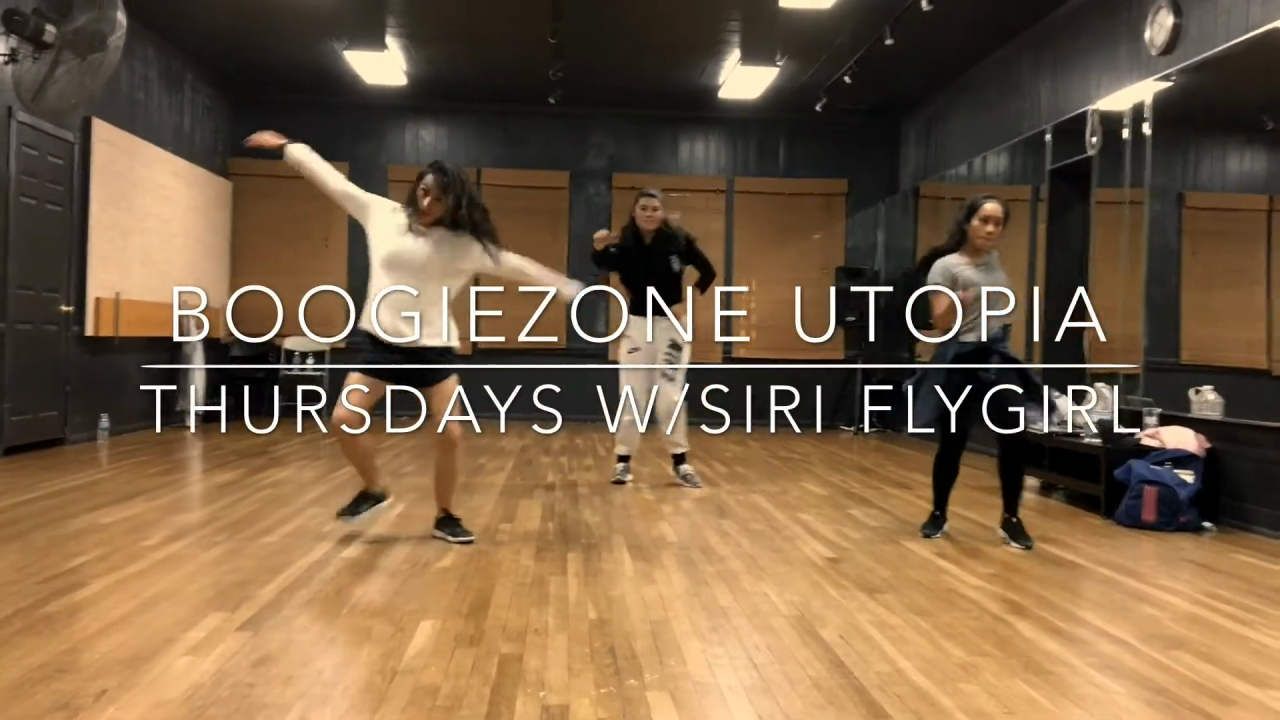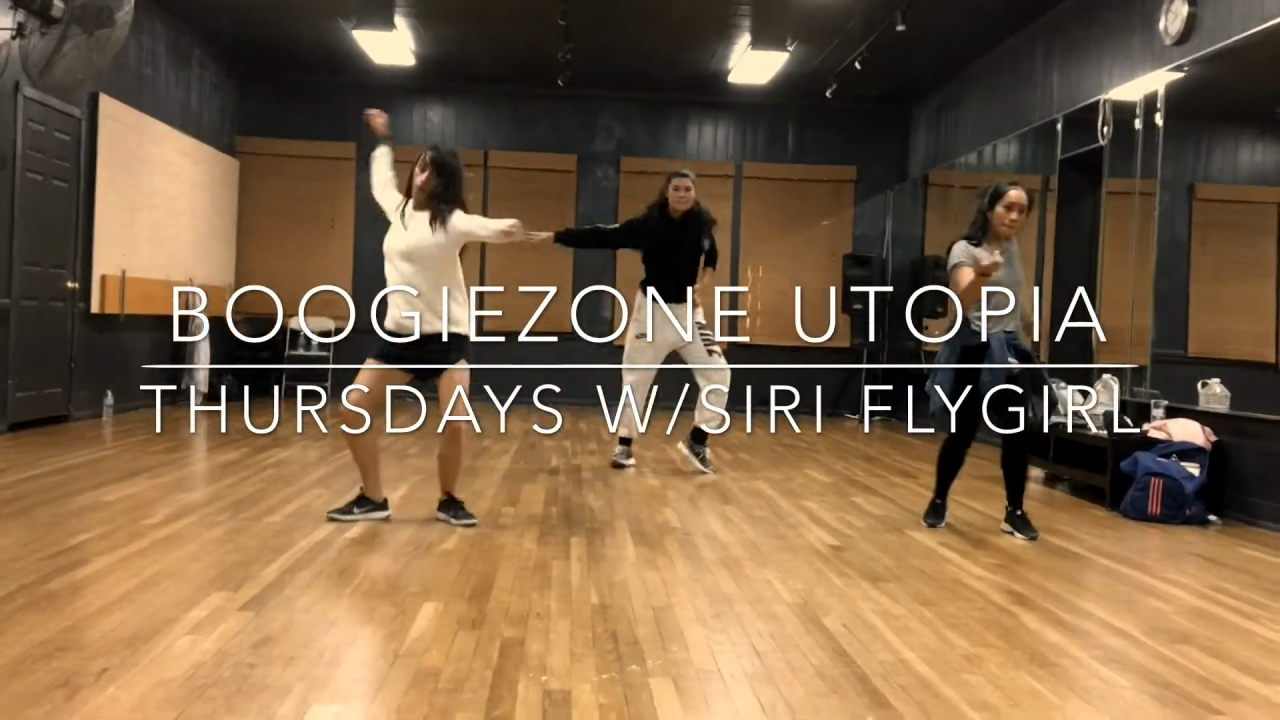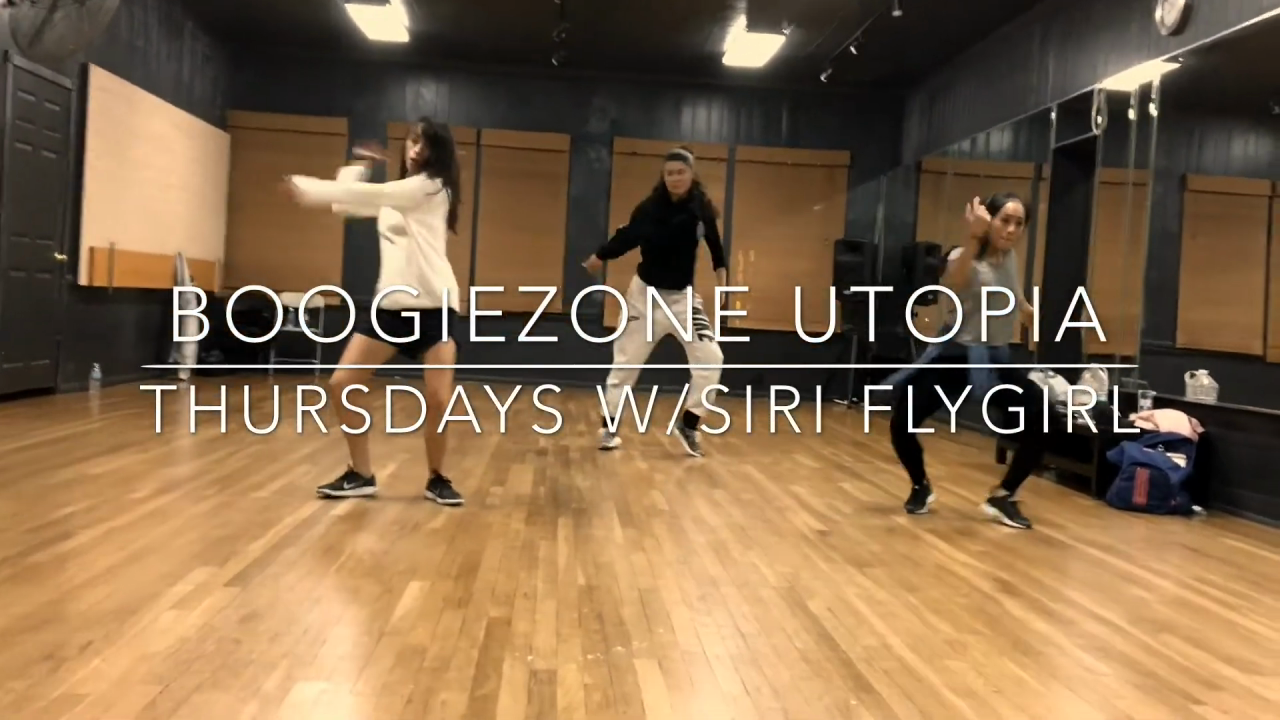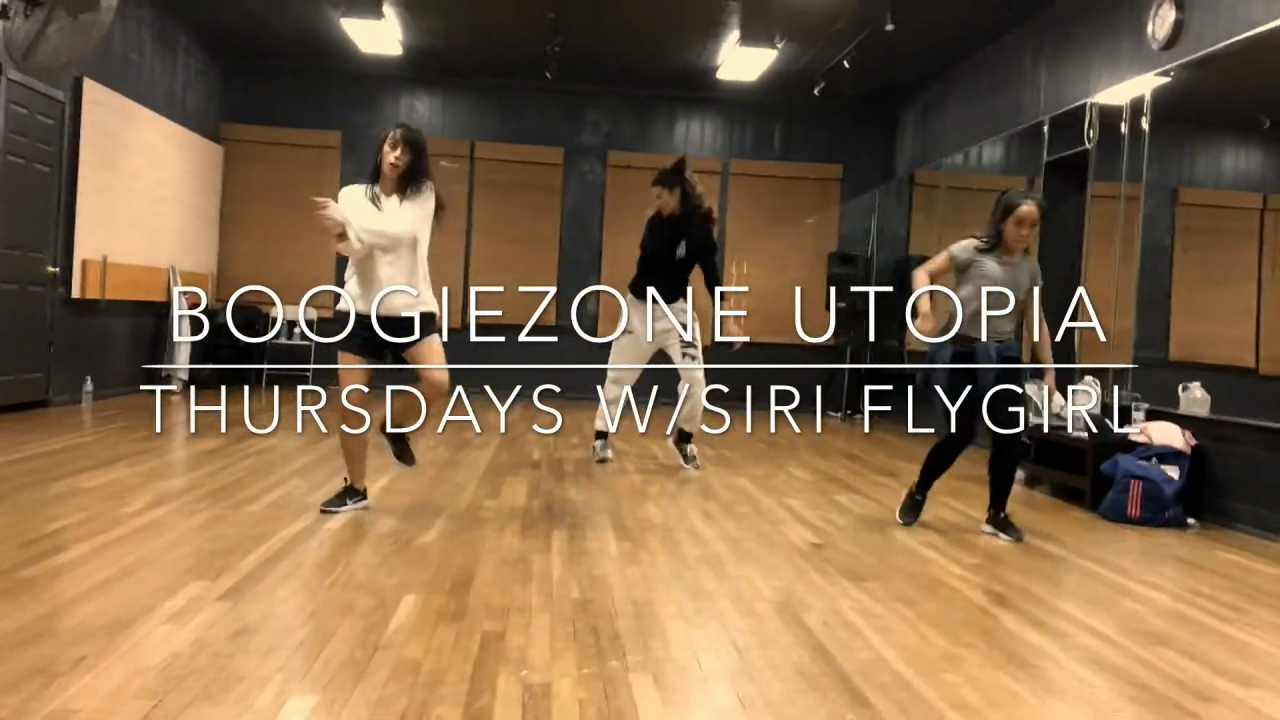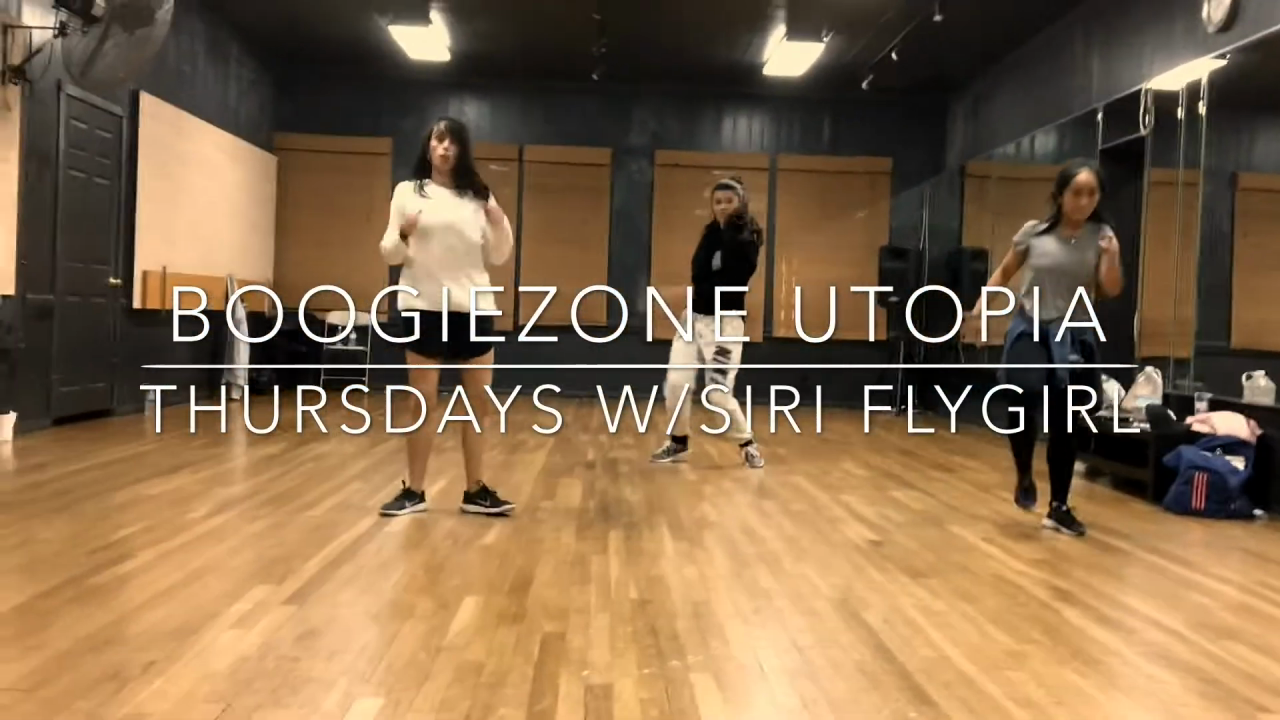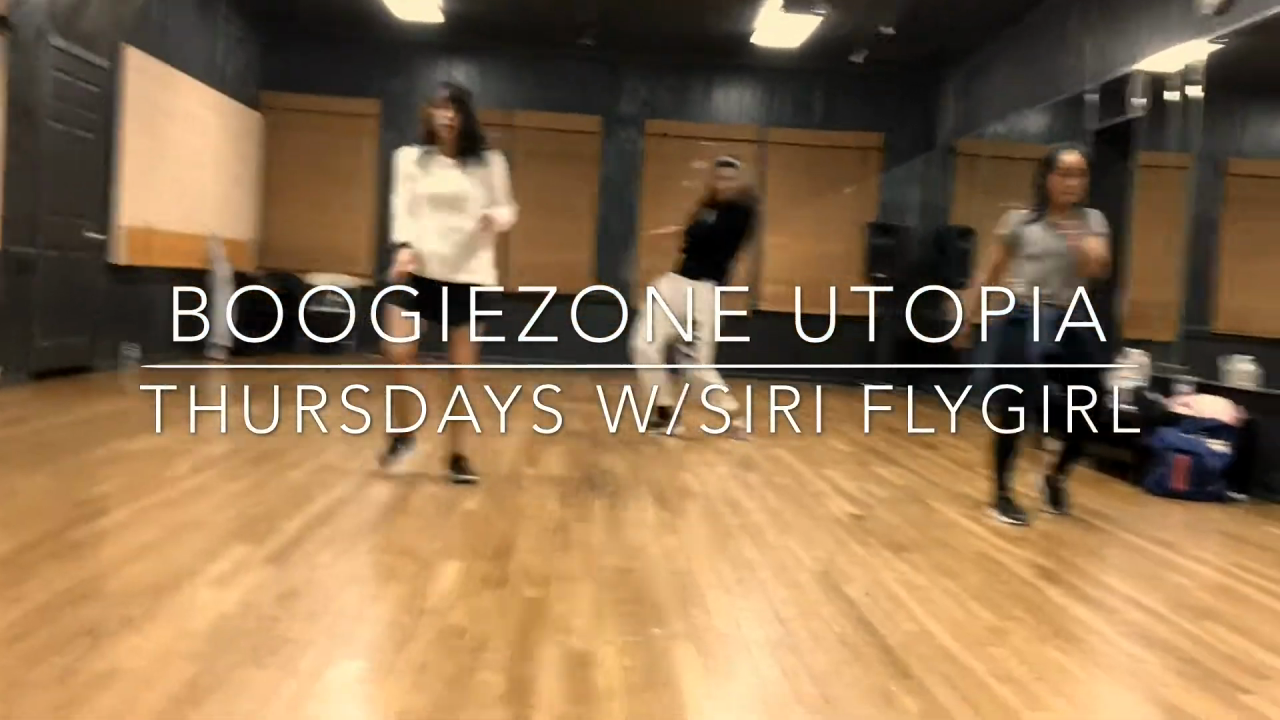
dt=0.3s
person 1, frame 1
left shoulder: (463, 244)
right shoulder: (384, 215)
left elbow: (510, 264)
right elbow: (335, 184)
left wrist: (566, 288)
right wrist: (287, 148)
left hip: (433, 348)
right hip: (379, 343)
left knee: (450, 435)
right knee: (346, 423)
left ankle: (445, 517)
right ankle: (374, 489)
person 1, frame 2
left shoulder: (449, 219)
right shoulder: (398, 207)
left elbow: (481, 226)
right elbow: (382, 182)
left wrist: (505, 228)
right wrist: (383, 141)
left hip: (446, 334)
right hip: (398, 333)
left knee: (454, 424)
right knee: (352, 409)
left ankle: (448, 500)
right ankle: (373, 498)
person 1, frame 3
left shoulder: (432, 186)
right shoulder: (390, 193)
left elbow: (368, 198)
right elbow: (350, 203)
left wrist: (307, 186)
right wrist: (362, 164)
left hip: (432, 305)
right hip: (388, 304)
left knee: (437, 400)
right knee: (342, 384)
left ankle: (437, 478)
right ankle: (360, 473)
person 1, frame 4
left shoulder: (422, 193)
right shoulder: (352, 194)
left elbow: (400, 234)
right elbow: (357, 247)
left wrist: (343, 217)
right wrist: (341, 234)
left hip: (413, 309)
right hip: (360, 310)
left knee: (439, 385)
right knee: (351, 403)
left ankle: (396, 425)
right ankle: (355, 487)
person 1, frame 5
left shoulder: (478, 196)
right shoulder: (408, 191)
left elbow: (497, 257)
right elbow: (391, 253)
left wrist: (501, 227)
right wrist: (399, 239)
left hip: (473, 308)
right hip: (423, 307)
left knee: (477, 401)
right knee: (423, 401)
left ankle: (475, 490)
right ankle: (414, 491)
person 1, frame 6
left shoulder: (488, 162)
right shoulder: (409, 159)
left elbow: (506, 211)
right elbow: (403, 212)
left wrist: (495, 219)
right wrist: (405, 248)
left hip: (469, 277)
right hip: (419, 272)
left knee: (462, 369)
right knee: (398, 353)
left ankle: (458, 456)
right ankle: (402, 433)
person 2, frame 1
left shoulder: (993, 259)
right shoulder: (945, 267)
right elbow: (939, 320)
right wrist: (956, 305)
left hip: (997, 358)
right hip: (959, 359)
left knee: (1013, 436)
right knee: (952, 442)
left ankle: (1011, 519)
right ankle: (938, 514)
person 2, frame 2
left shoulder: (1012, 247)
right shoulder: (964, 250)
right elbow: (965, 298)
left wrist: (1025, 313)
right wrist: (981, 275)
left hip: (1009, 349)
right hip: (971, 347)
left knee: (1018, 431)
right knee: (961, 434)
left ankle: (1014, 512)
right ankle: (939, 500)
person 2, frame 3
left shoulder: (1010, 260)
right shoulder: (967, 262)
right elbow: (960, 278)
left wrist: (1026, 311)
right wrist: (975, 231)
left hip: (997, 362)
right hip: (953, 357)
left knee: (1039, 426)
right knee: (901, 426)
left ankle: (1004, 497)
right ankle: (921, 487)
person 2, frame 4
left shoulder: (1030, 268)
right shoulder: (970, 251)
left elbow: (1035, 321)
right elbow: (923, 273)
left wrist: (1048, 366)
right wrist: (925, 310)
left hip: (1004, 357)
right hip: (963, 351)
left knee: (1009, 438)
right knee: (961, 433)
left ankle: (996, 514)
right ankle: (917, 494)
person 2, frame 5
left shoulder: (1102, 237)
right shoulder: (1034, 232)
left elbow: (1110, 290)
right elbow: (1004, 271)
left wrist: (1112, 259)
right wrist: (982, 306)
left hip: (1077, 338)
right hip: (1031, 330)
left knee: (1065, 427)
right knee: (1031, 397)
left ankle: (1058, 509)
right ankle: (1025, 477)
person 2, frame 6
left shoulder: (1090, 221)
right shoulder: (1021, 221)
left elbow: (1098, 268)
right elbow: (994, 269)
left wrist: (1089, 250)
right wrist: (969, 310)
left hip: (1070, 323)
right hip: (1022, 322)
right knee: (1014, 410)
left ankle: (1056, 477)
right ankle: (1001, 494)
person 3, frame 1
left shoulder: (678, 241)
right shoulder: (626, 245)
left elbow: (707, 273)
right elbow: (605, 260)
left wrist: (685, 305)
right wrist: (599, 247)
left hip: (673, 324)
right hip: (637, 325)
left knee: (668, 397)
right knee: (632, 397)
left ankle: (679, 461)
right ankle: (624, 461)
person 3, frame 2
left shoulder: (699, 224)
right shoulder: (647, 225)
left elbow: (711, 257)
right elbow: (603, 236)
left wrist: (705, 282)
right wrist: (557, 236)
left hip: (687, 311)
right hip: (651, 310)
left knee: (718, 375)
right knee: (635, 380)
left ankle: (697, 441)
right ankle: (624, 445)
person 3, frame 3
left shoulder: (701, 211)
right shoulder: (649, 207)
left elbow: (715, 246)
right elbow: (626, 237)
left wrist: (720, 278)
right wrist: (599, 257)
left hip: (682, 296)
right hip: (644, 295)
left knee: (710, 359)
right knee: (625, 363)
left ankle: (689, 425)
right ankle: (609, 427)
person 3, frame 4
left shoulder: (699, 229)
right shoulder: (656, 223)
left elbow: (711, 273)
left wrist: (726, 317)
left hip: (674, 311)
right hip: (639, 308)
left knee: (694, 379)
right knee: (618, 376)
left ankle: (684, 439)
right ankle: (602, 438)
person 3, frame 5
left shoulder: (747, 240)
right shoulder: (711, 234)
left elbow: (730, 283)
left hip: (726, 322)
right hip: (694, 318)
left knee: (718, 395)
right knee: (676, 385)
left ankle: (747, 444)
right ankle: (679, 441)
person 3, frame 6
left shoulder: (741, 212)
right shoulder: (710, 208)
left elbow: (703, 234)
right elbow: (697, 239)
left wrist: (683, 229)
left hip: (703, 291)
right hip: (676, 283)
left knee: (697, 367)
right knee: (644, 347)
left ankle: (730, 414)
right ankle: (664, 413)
